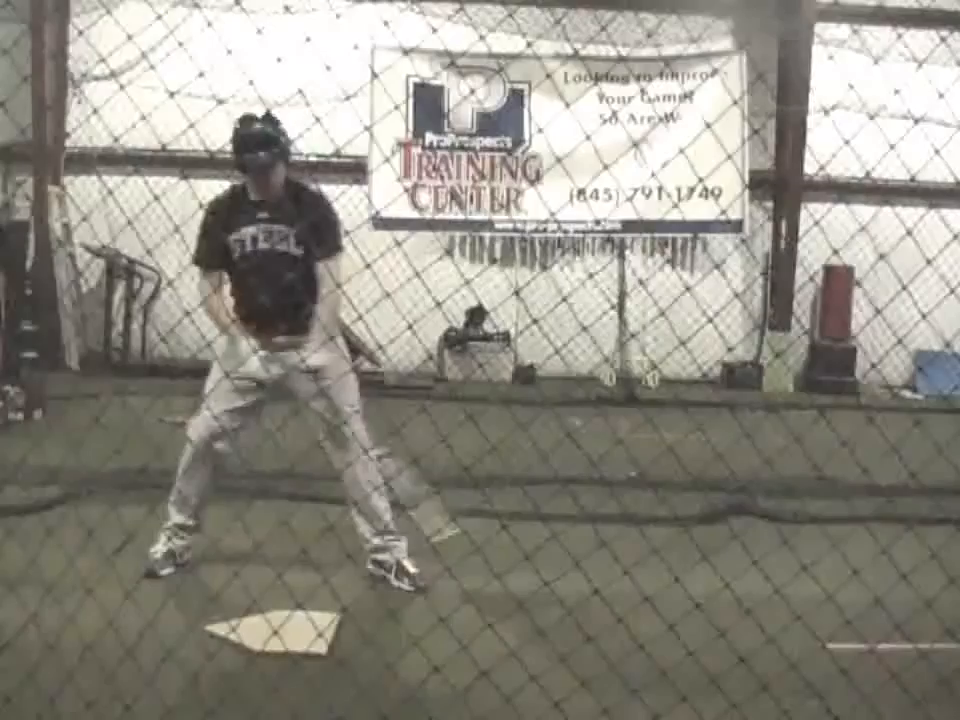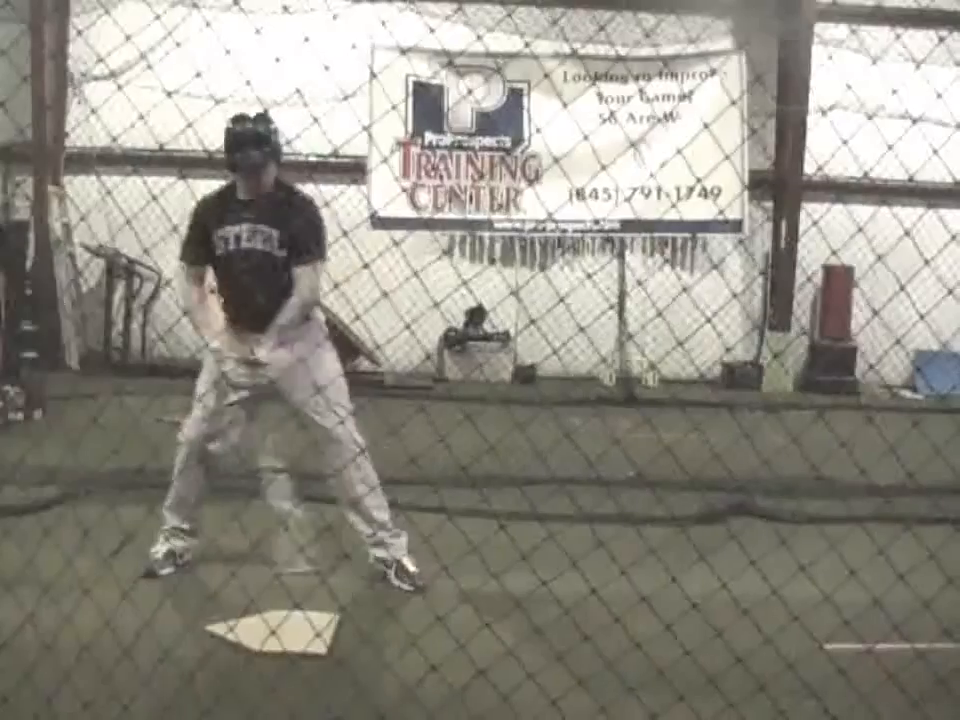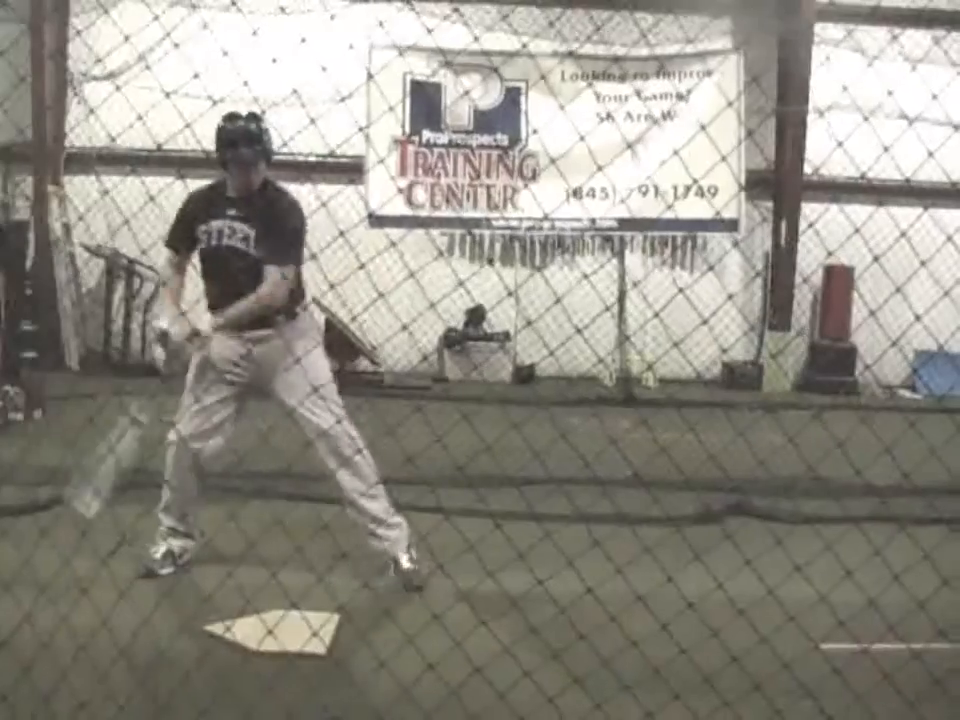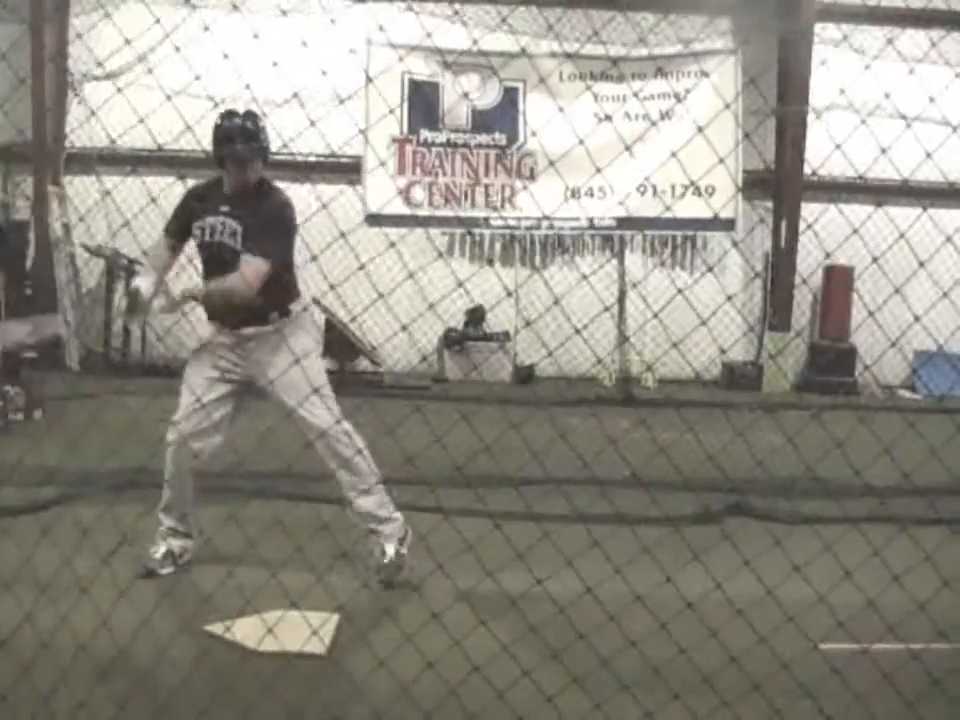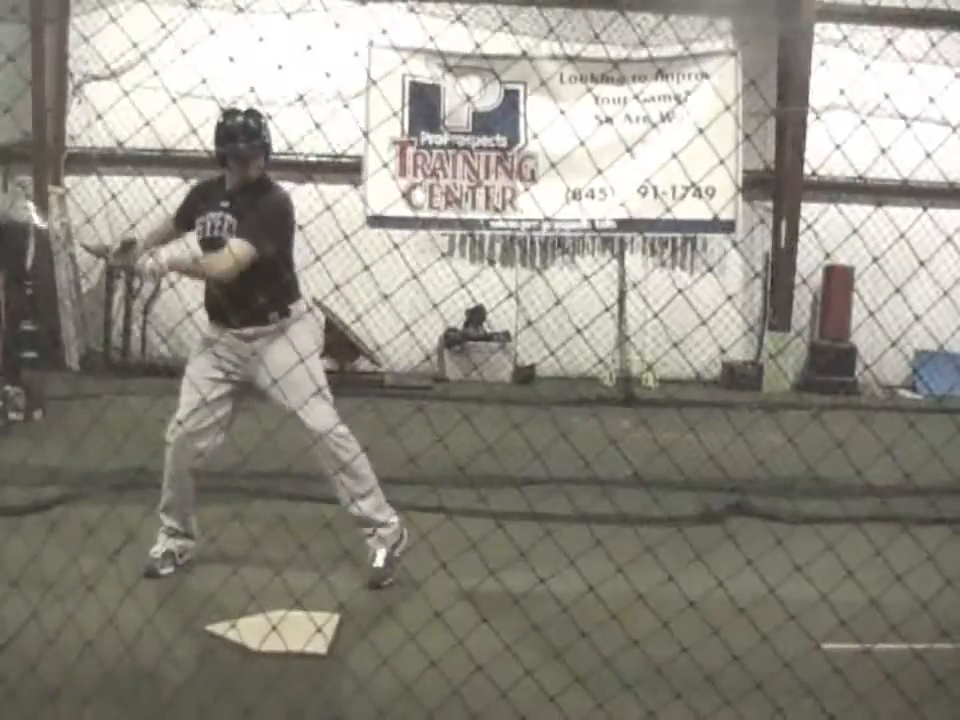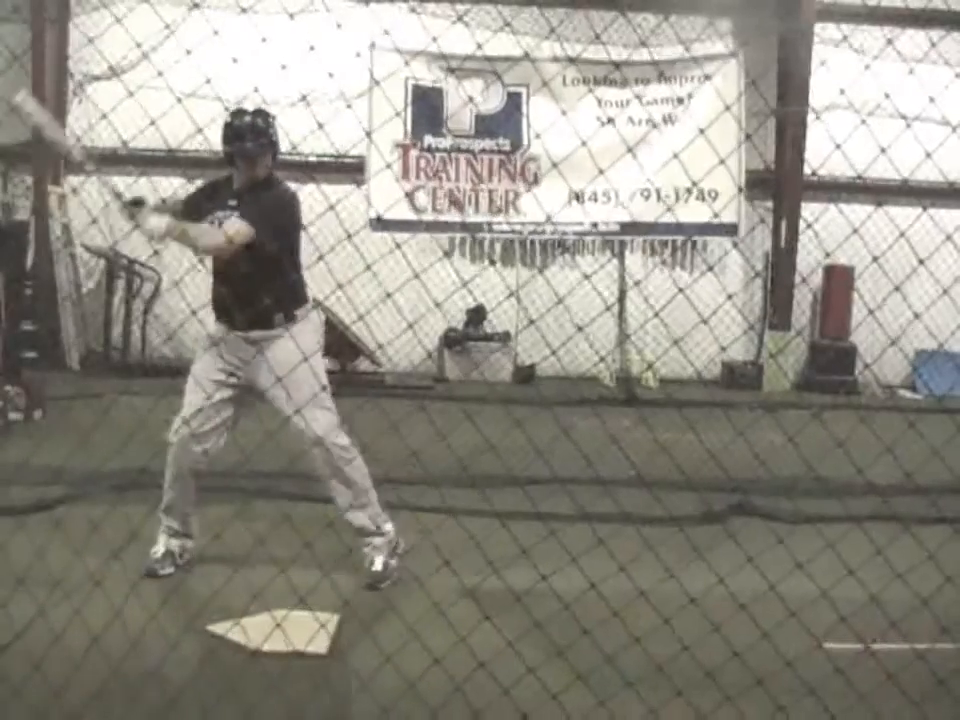
dt=0.1s
person 1, frame 1
left shoulder: (313, 206)
right shoulder: (221, 212)
left elbow: (329, 282)
right elbow: (211, 290)
left wrist: (318, 346)
right wrist: (244, 347)
left hip: (310, 339)
right hip: (248, 341)
left knee: (351, 440)
right knee: (203, 438)
left ankle: (387, 551)
right ankle: (176, 537)
person 1, frame 2
left shoulder: (299, 209)
right shoulder: (211, 210)
left elbow: (307, 290)
right elbow: (192, 284)
left wrist: (271, 346)
right wrist: (215, 339)
left hip: (297, 338)
right hip: (236, 339)
left knee: (344, 439)
right knee: (195, 439)
left ankle: (388, 547)
right ankle: (176, 538)
person 1, frame 3
left shoulder: (283, 209)
right shoulder: (199, 203)
left elbow: (276, 292)
right elbow: (173, 266)
left wrist: (212, 323)
right wrist: (169, 313)
left hip: (286, 336)
right hip: (223, 339)
left knee: (333, 431)
right knee: (186, 438)
left ankle: (394, 538)
right ankle: (175, 538)
person 1, frame 4
left shoulder: (274, 206)
right shoulder: (198, 199)
left elbow: (247, 283)
right elbow: (168, 247)
left wrist: (185, 293)
right wrist: (148, 279)
left hip: (281, 331)
right hip: (223, 336)
left knee: (329, 429)
right knee: (183, 437)
left ankle: (389, 531)
right ankle: (175, 539)
person 1, frame 5
left shoulder: (272, 202)
right shoulder: (203, 193)
left elbow: (225, 267)
right elbow: (168, 235)
left wrist: (168, 260)
right wrist: (145, 246)
left hip: (279, 332)
right hip: (222, 335)
left knee: (327, 429)
right knee: (183, 437)
left ankle: (384, 532)
right ankle: (175, 539)
person 1, frame 6
left shoulder: (279, 199)
right shoulder: (213, 191)
left elbow: (219, 243)
right elbow: (169, 221)
left wrist: (169, 226)
right wrist: (150, 212)
left hip: (284, 336)
right hip: (228, 337)
left knee: (327, 437)
right knee: (186, 438)
left ankle: (380, 540)
right ankle: (175, 540)
